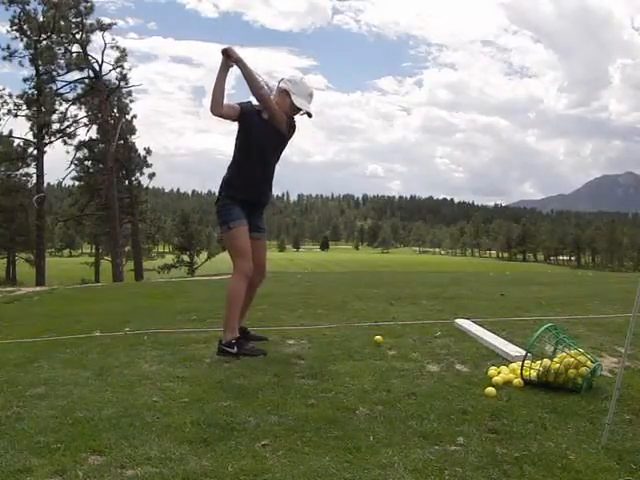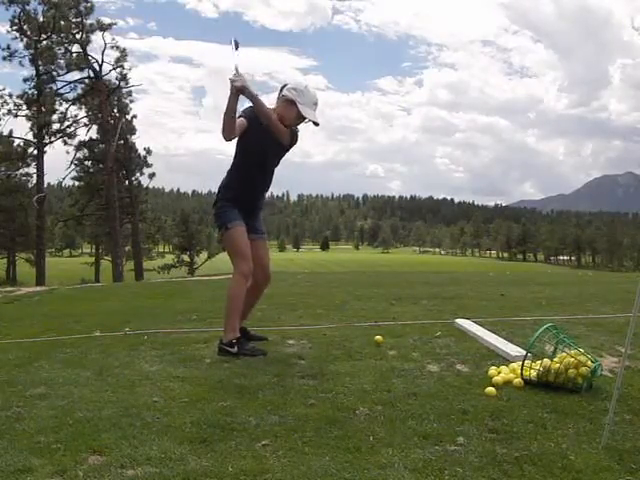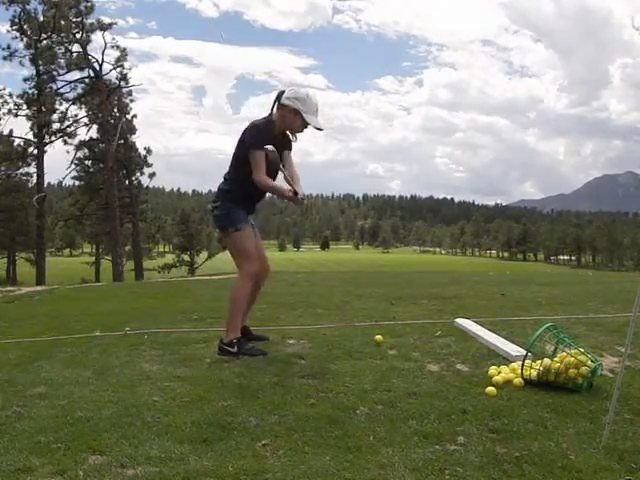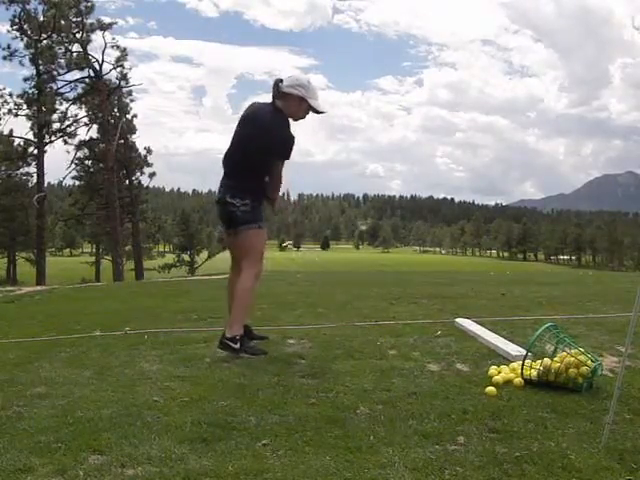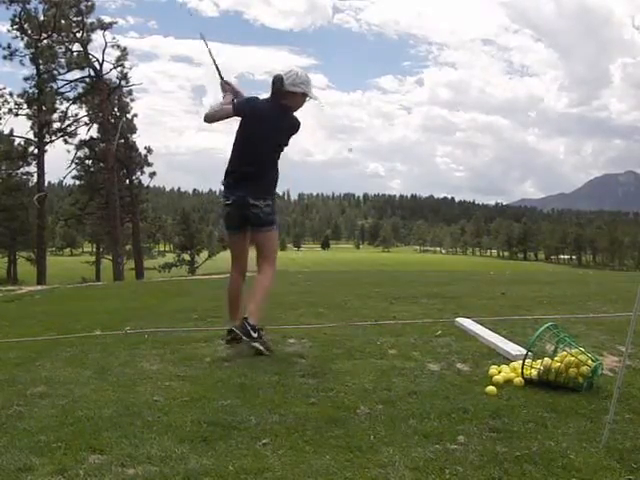
dt=0.5s
person 1, frame 1
left shoulder: (288, 127)
right shoulder: (248, 111)
left elbow: (264, 100)
right elbow: (217, 109)
left wrist: (240, 62)
right wrist: (225, 66)
left hip: (256, 207)
right hip: (232, 201)
left knee: (258, 273)
right knee: (244, 268)
left ankle: (237, 327)
right ankle: (228, 340)
person 1, frame 2
left shoulder: (290, 135)
right shoulder: (251, 116)
left elbow: (272, 123)
right elbow: (228, 133)
left wrist: (249, 92)
right wrist: (234, 95)
left hip: (253, 209)
right hip: (229, 203)
left knee: (262, 276)
right knee: (244, 269)
left ankle: (238, 327)
right ankle: (229, 340)
person 1, frame 3
left shoulder: (283, 138)
right shoulder: (259, 129)
left elbow: (290, 170)
right elbow: (259, 178)
left wrist: (296, 190)
right wrist: (284, 192)
left hip: (241, 208)
right hip: (229, 206)
left knee: (262, 269)
right knee: (250, 269)
left ankle: (239, 327)
right ankle: (230, 340)
person 1, frame 4
left shoulder: (255, 110)
right shoulder: (282, 134)
right elbow: (274, 181)
right wrist: (271, 199)
left hip: (227, 196)
right hip: (247, 200)
left knee: (239, 266)
right knee: (252, 267)
left ankle: (237, 326)
right ankle: (232, 336)
person 1, frame 5
left shoulder: (253, 106)
right shoulder: (291, 124)
left elbow: (209, 117)
left wrist: (227, 97)
right wrist: (237, 95)
left hip: (233, 195)
right hip: (261, 198)
left knee: (238, 267)
right knee: (267, 266)
left ankle: (234, 327)
right ankle: (249, 321)
